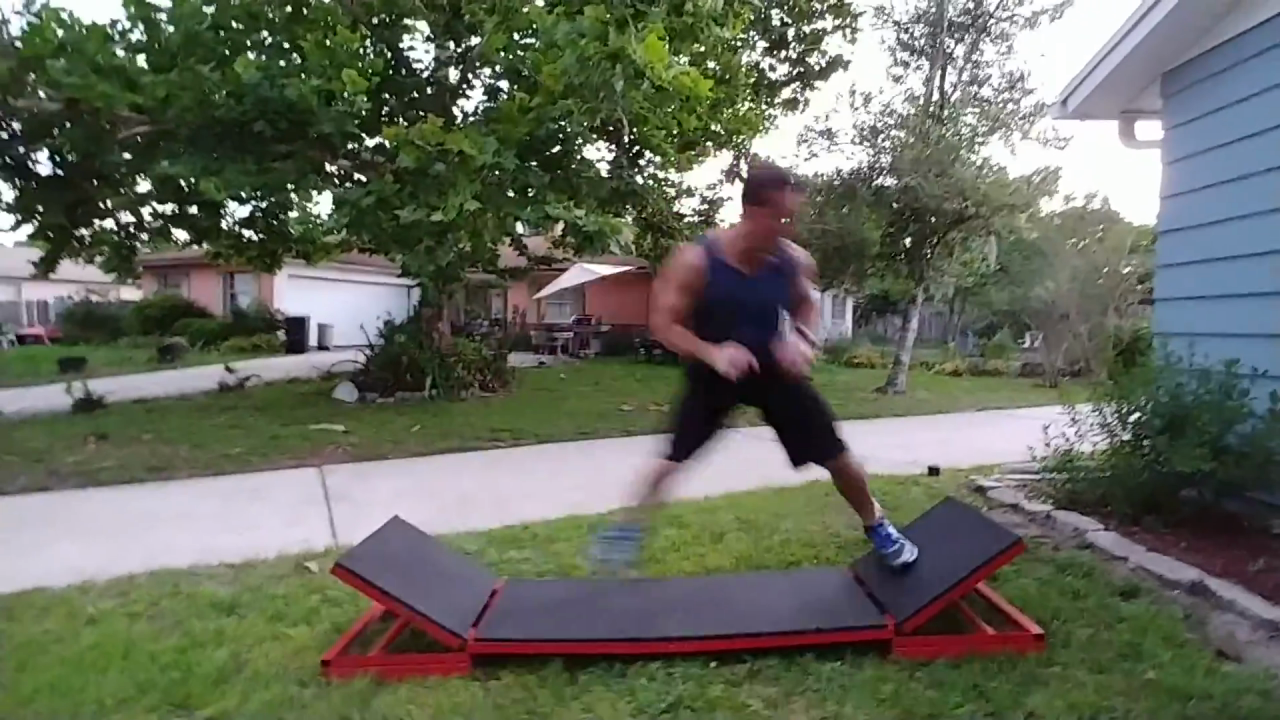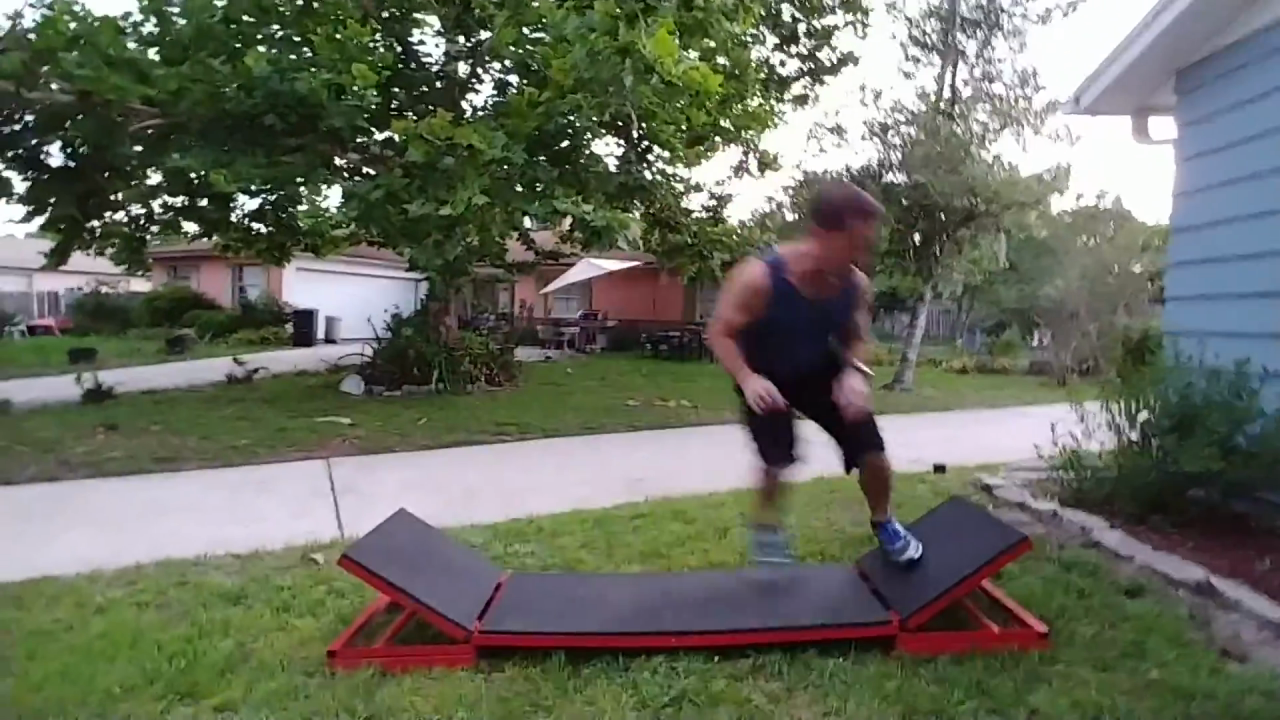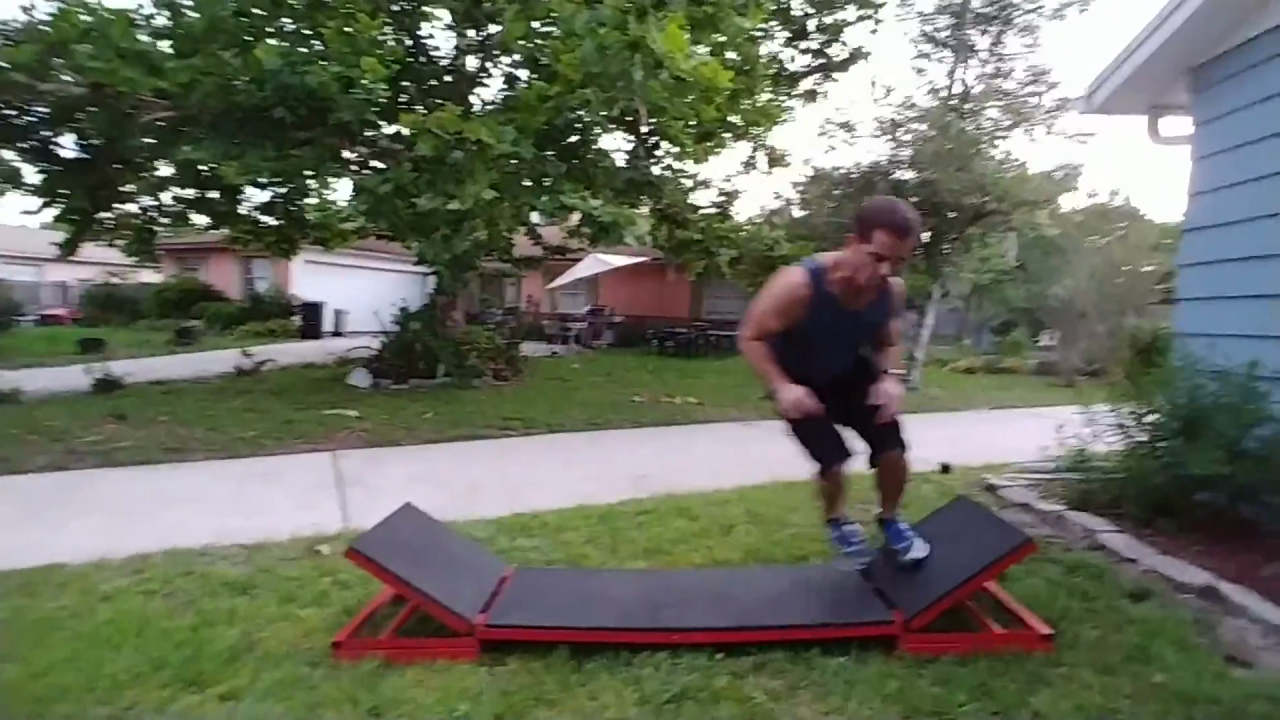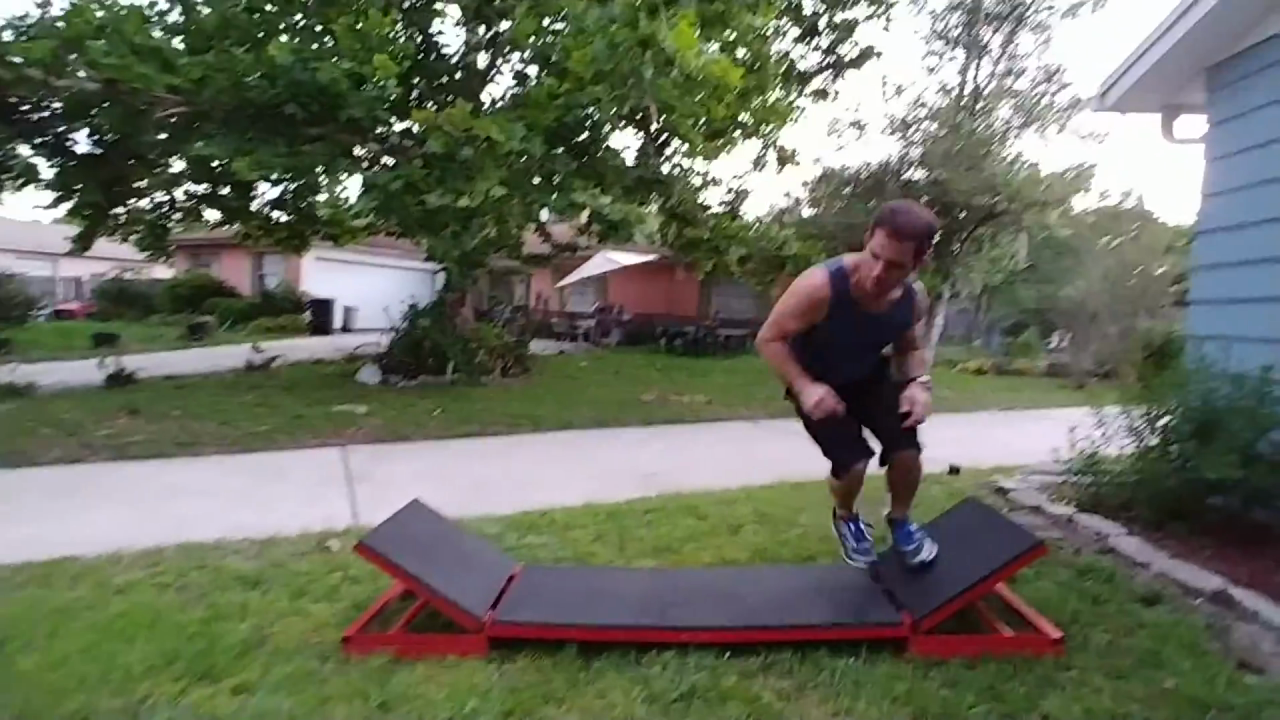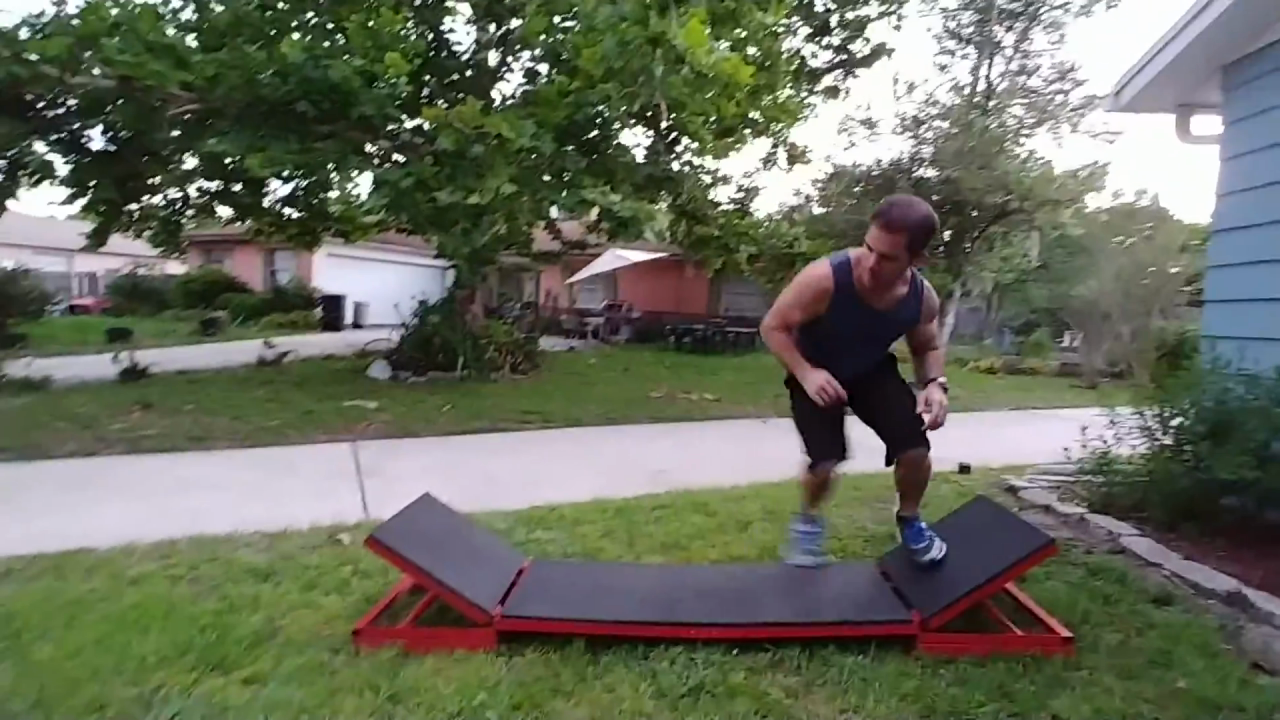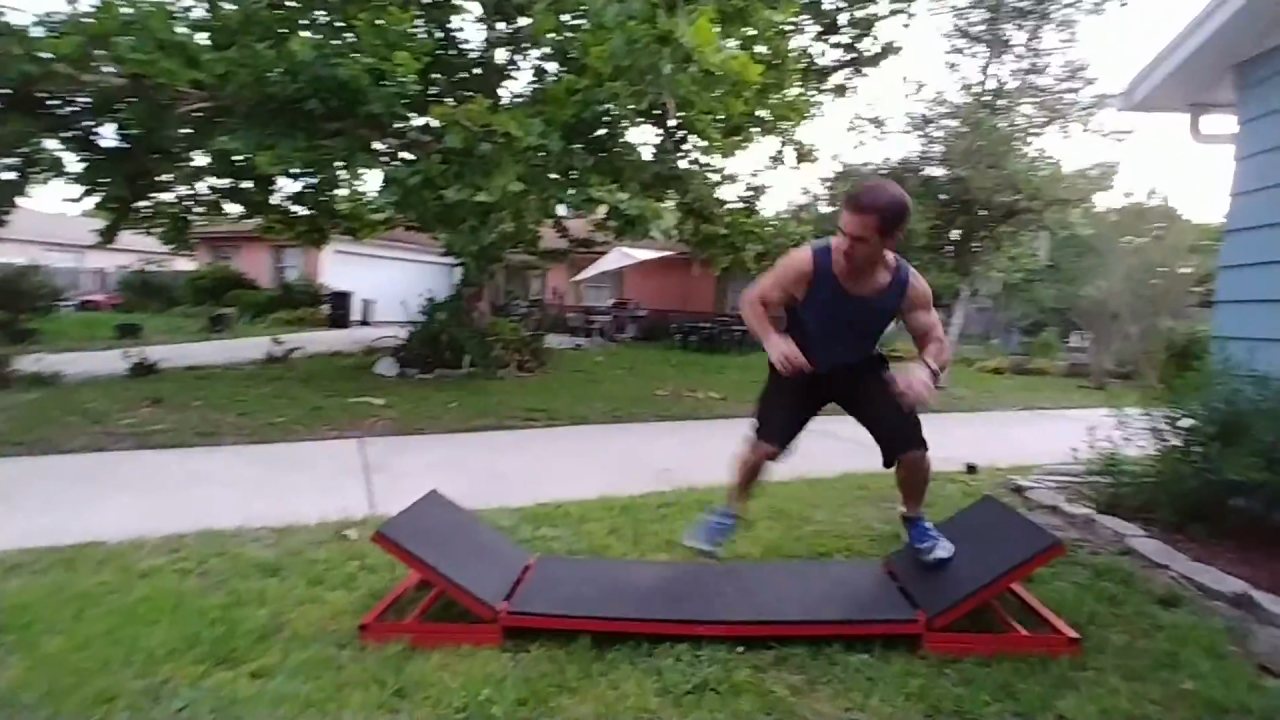
dt=0.1s
person 1, frame 1
left shoulder: (793, 260)
right shoulder: (696, 260)
left elbow: (805, 306)
right elbow: (663, 325)
left wrist: (804, 340)
right wrist: (712, 353)
left hip: (771, 367)
right hip: (715, 370)
left knee: (835, 453)
right knee: (679, 455)
left ankle: (876, 526)
right ankle: (634, 524)
person 1, frame 2
left shoulder: (855, 285)
right shoulder: (759, 276)
left elbow: (854, 337)
right elbow: (719, 333)
left wrist: (853, 373)
right wrist: (748, 379)
left hip: (820, 373)
right hip: (766, 378)
left knee: (871, 453)
right knee: (777, 462)
left ankle: (883, 523)
right ankle: (767, 527)
person 1, frame 3
left shoulder: (891, 293)
right shoulder: (798, 284)
left elbow: (886, 342)
right elbow: (751, 336)
left wrist: (889, 378)
right wrist: (781, 386)
left hip: (850, 377)
right hip: (796, 384)
left knee: (893, 451)
right knee: (835, 461)
left ankle: (891, 522)
right ankle: (836, 521)
person 1, frame 4
left shoulder: (913, 299)
right shoulder: (821, 285)
left elbow: (909, 347)
right elbow: (769, 338)
left wrist: (916, 383)
right wrist: (803, 386)
left hip: (868, 378)
right hip: (815, 383)
left knee: (907, 451)
right knee: (853, 463)
left ankle: (899, 521)
right ankle: (845, 517)
person 1, frame 5
left shoulder: (923, 297)
right shoulder: (825, 277)
left elbow: (928, 346)
right elbow: (773, 327)
left wrist: (935, 384)
right wrist: (805, 373)
left hip: (873, 374)
right hip: (819, 376)
left knee: (915, 450)
right knee: (827, 460)
left ankle: (909, 519)
right ankle: (808, 518)
person 1, frame 6
left shoulder: (909, 285)
right shoulder: (808, 262)
left elbow: (936, 340)
right elbow: (752, 301)
left wrist: (926, 369)
right wrist: (772, 339)
left hip: (862, 370)
right hip: (800, 365)
left knee: (912, 450)
right knee: (767, 444)
left ankle: (914, 520)
right ankle: (730, 510)
